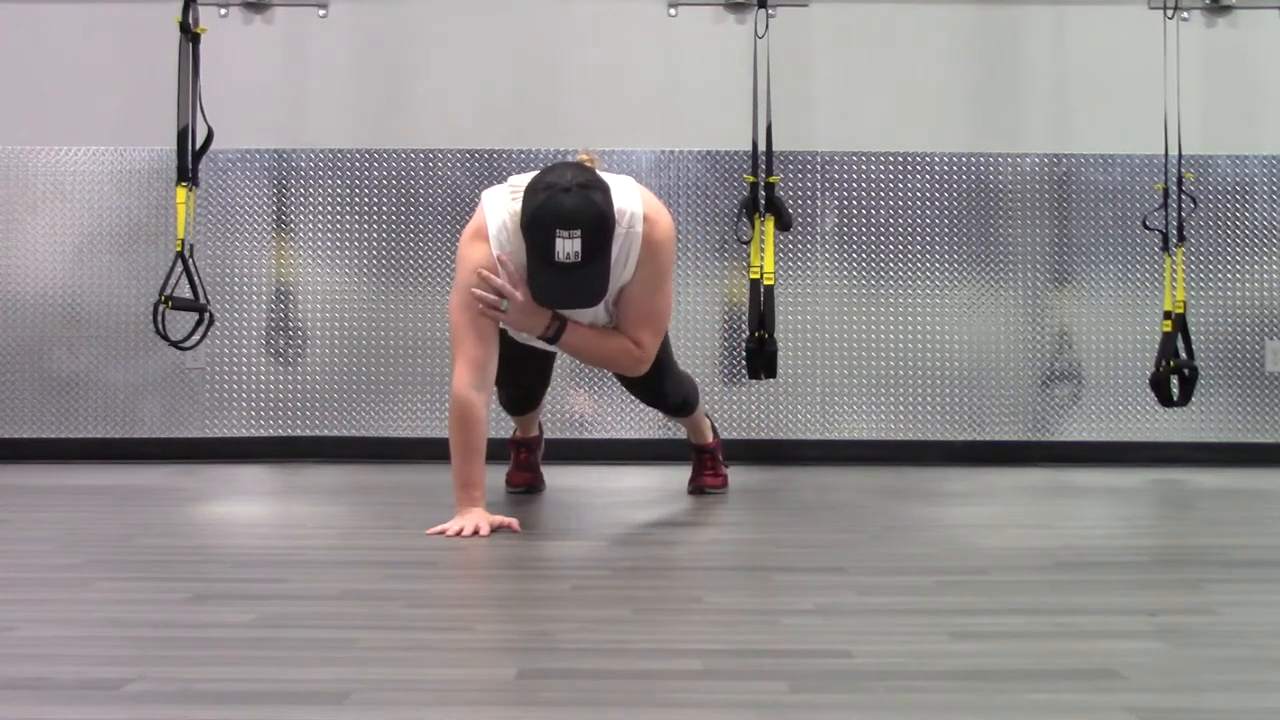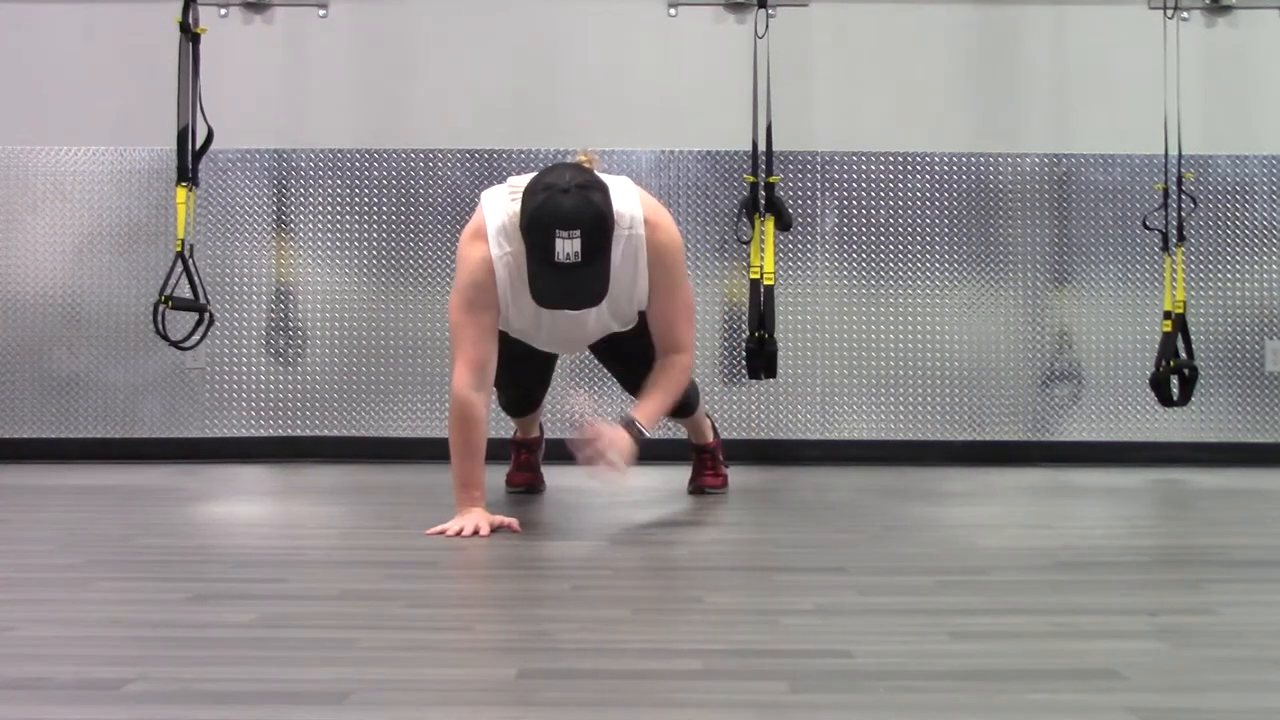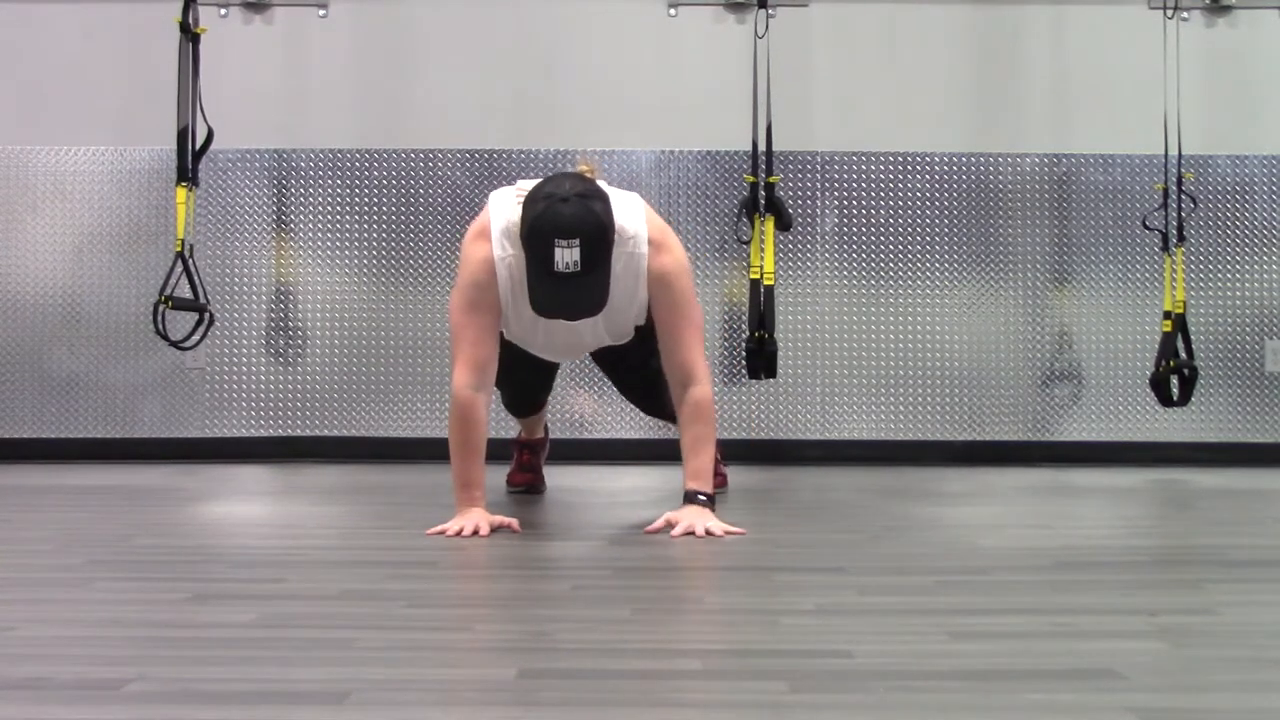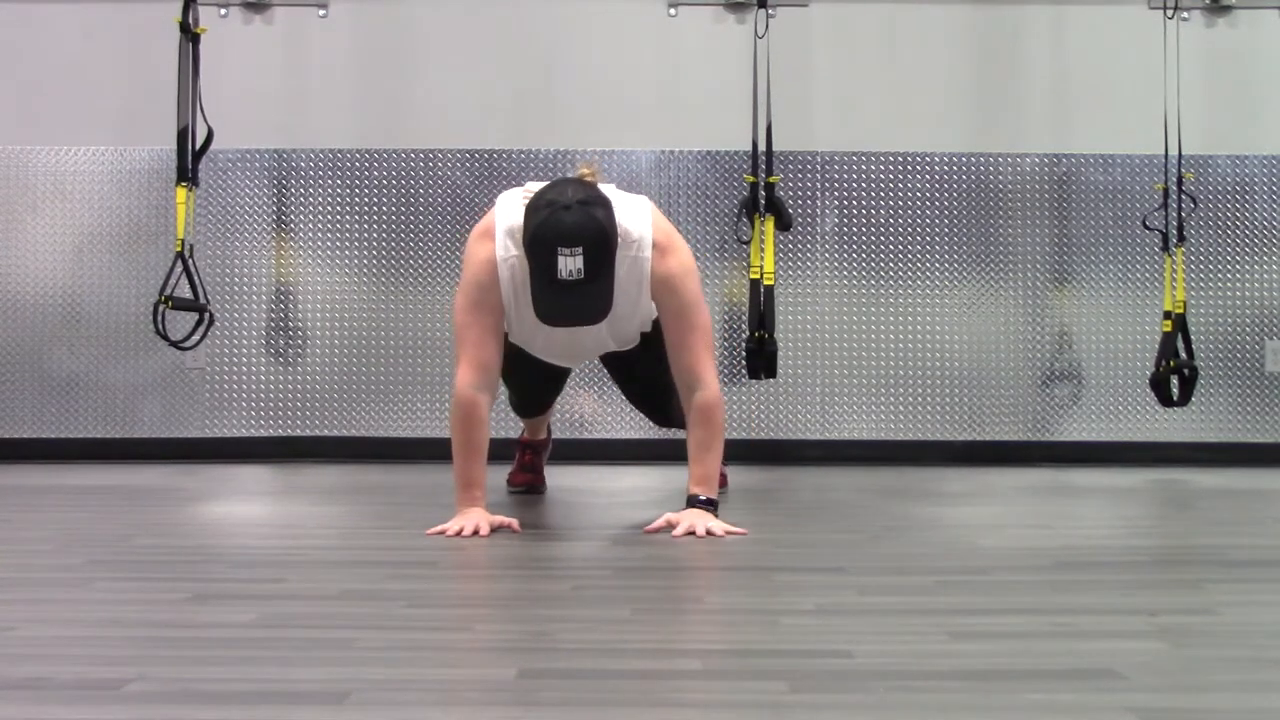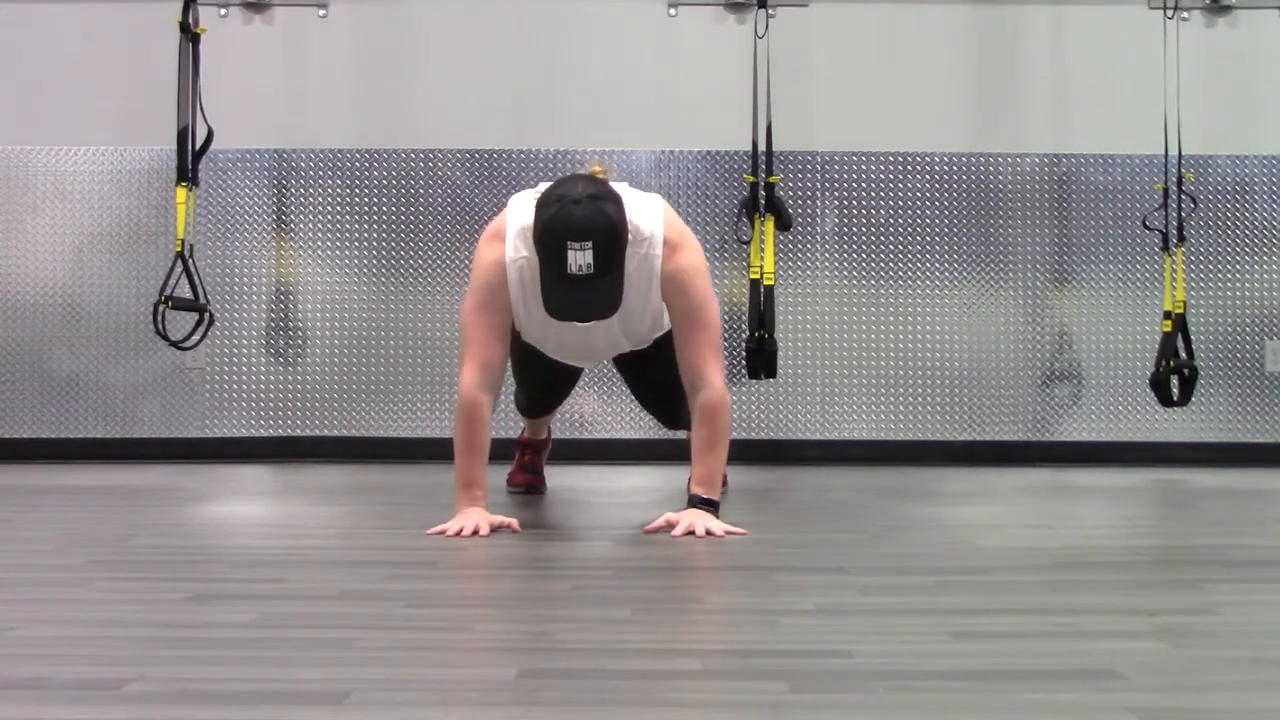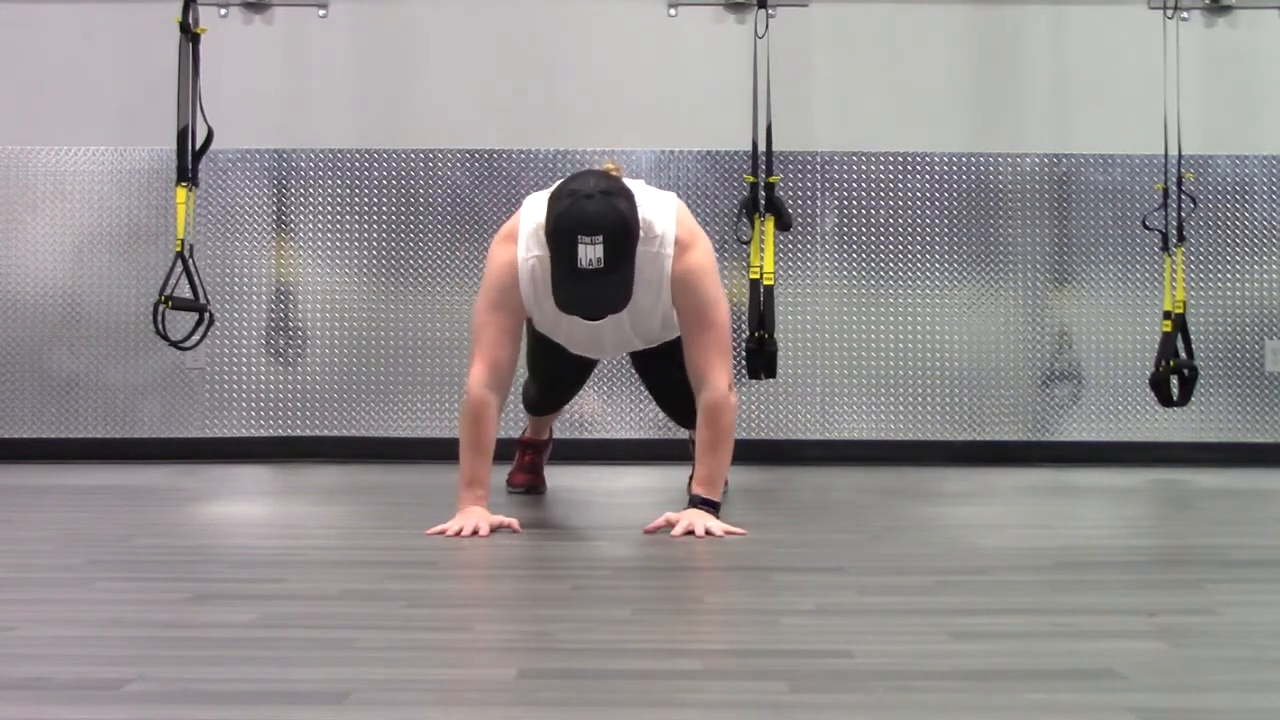
dt=0.2s
person 1, frame 1
left shoulder: (649, 225)
right shoulder: (486, 237)
left elbow: (639, 356)
right elbow: (470, 380)
left wrist: (549, 325)
right wrist: (470, 505)
left knee: (659, 384)
right knee: (516, 383)
left ankle: (705, 440)
right ankle: (526, 440)
person 1, frame 2
left shoulder: (651, 228)
right shoulder: (485, 240)
left elbow: (677, 353)
right elbow: (470, 382)
left wrist: (632, 428)
right wrist: (470, 505)
left knee: (658, 381)
right knee: (516, 390)
left ankle: (705, 440)
right ankle: (527, 441)
person 1, frame 3
left shoulder: (653, 245)
right shoulder: (487, 242)
left elbow: (692, 381)
right elbow: (470, 384)
left wrist: (698, 498)
right wrist: (470, 505)
left knee: (656, 393)
right knee: (520, 394)
left ankle: (707, 449)
right ankle: (531, 440)
person 1, frame 4
left shoulder: (660, 248)
right shoulder: (492, 244)
left elbow: (701, 386)
right elbow: (473, 384)
left wrist: (701, 502)
right wrist: (470, 505)
left knee: (664, 404)
right knee: (529, 396)
left ankle: (707, 452)
right ankle: (533, 441)
person 1, frame 5
left shoulder: (671, 246)
right shoulder: (502, 245)
left elbow: (709, 385)
right elbow: (477, 383)
left wrist: (704, 502)
right wrist: (471, 504)
left knee: (674, 407)
left ankle: (707, 450)
right ankle: (533, 442)
person 1, frame 6
left shoulder: (683, 245)
right shoulder: (516, 245)
left elbow: (717, 385)
right elbow: (485, 380)
left wrist: (704, 502)
right wrist: (473, 501)
left knee: (684, 401)
left ankle: (706, 447)
right ankle: (534, 442)
